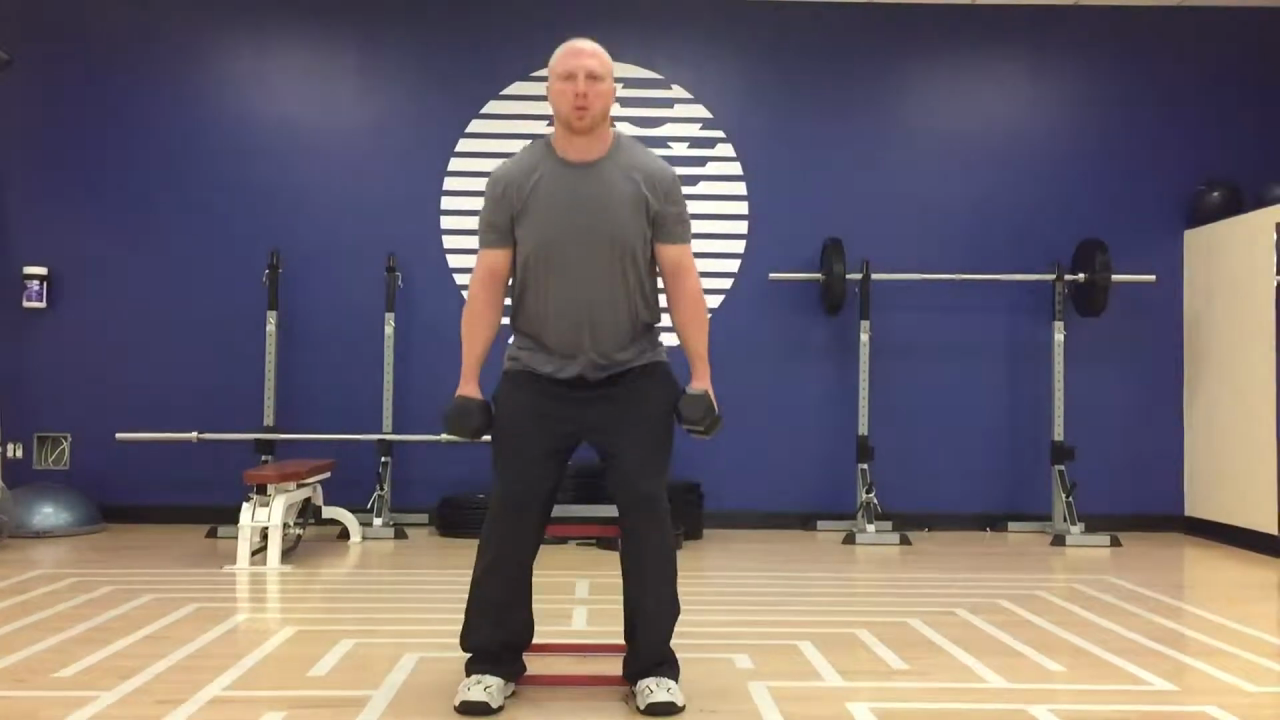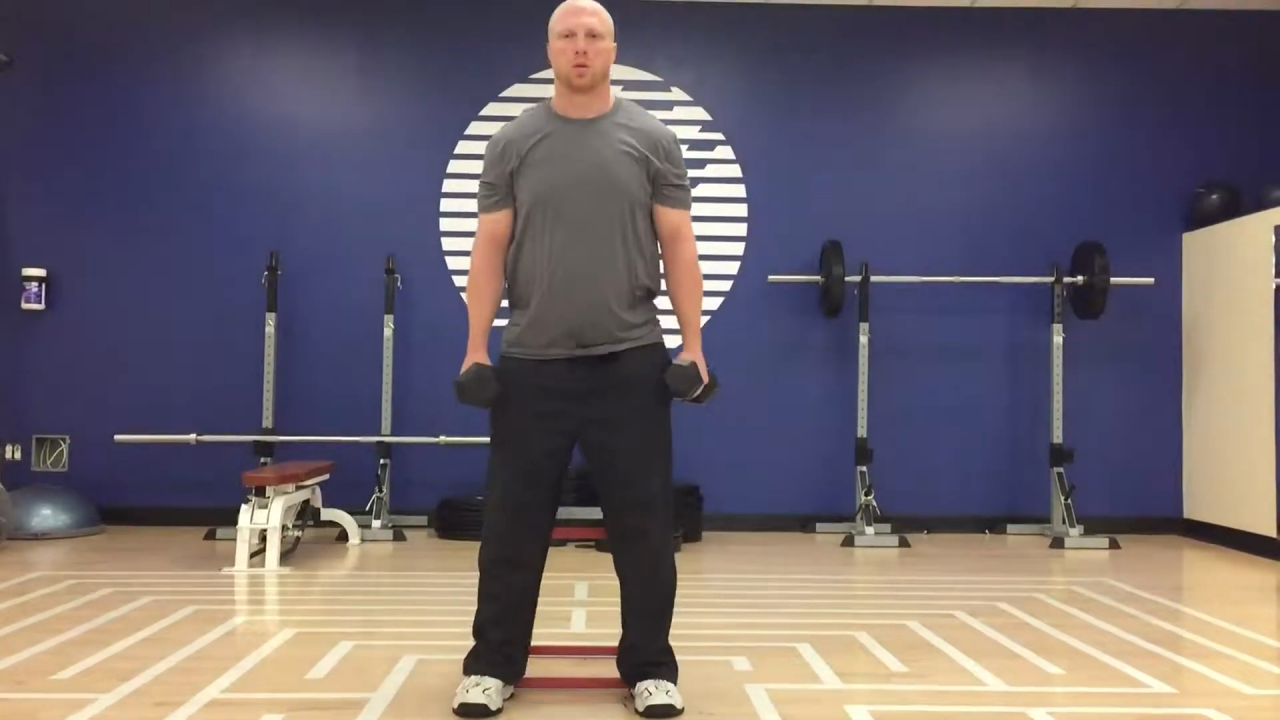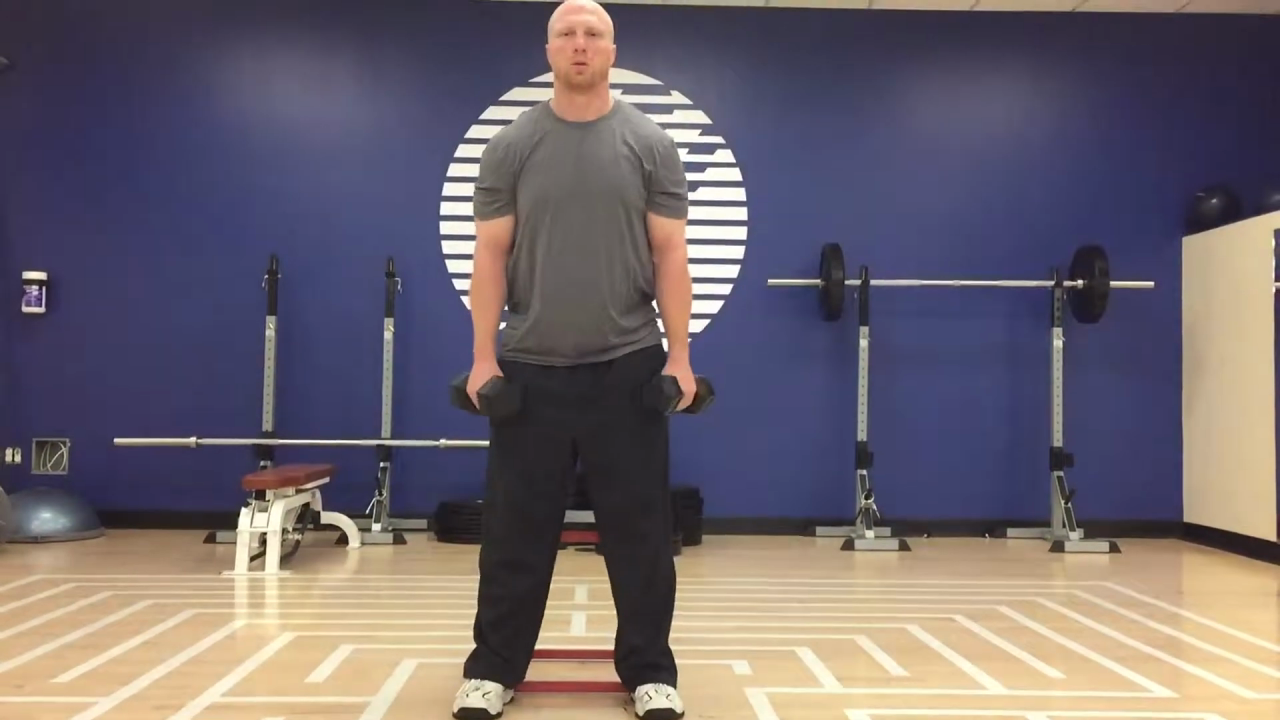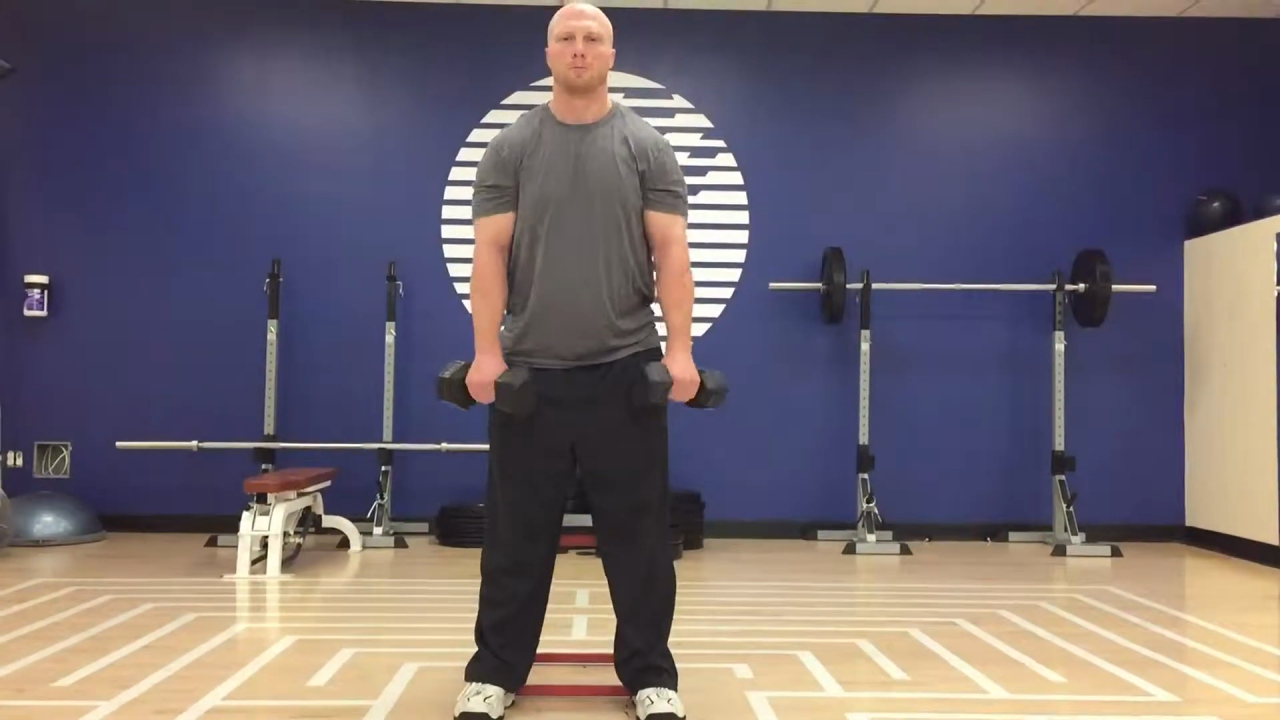
dt=0.2s
person 1, frame 1
left shoulder: (652, 177)
right shoulder: (512, 180)
left elbow: (681, 280)
right elbow: (488, 284)
left wrist: (701, 373)
right wrist: (468, 378)
left hip: (633, 376)
right hip: (536, 376)
left knee: (645, 508)
right knee: (512, 511)
left ankle: (652, 665)
right ankle: (493, 662)
person 1, frame 2
left shoulder: (651, 139)
right shoulder: (512, 142)
left elbow: (678, 247)
right elbow: (490, 248)
left wrist: (693, 343)
right wrist: (476, 347)
left hip: (630, 360)
right hip: (532, 363)
left knee: (642, 515)
right knee: (515, 515)
person 1, frame 3
left shoulder: (649, 144)
right shoulder: (510, 146)
left elbow: (670, 255)
right elbow: (491, 256)
left wrist: (679, 355)
right wrist: (483, 356)
left hip: (627, 367)
right hip: (531, 368)
left knee: (637, 522)
right knee: (517, 523)
person 1, frame 4
left shoulder: (646, 146)
right shoulder: (510, 147)
left elbow: (670, 251)
right elbow: (491, 254)
left wrist: (679, 348)
right wrist: (488, 351)
left hip: (625, 368)
right hip: (531, 370)
left knee: (636, 526)
right knee: (518, 527)
